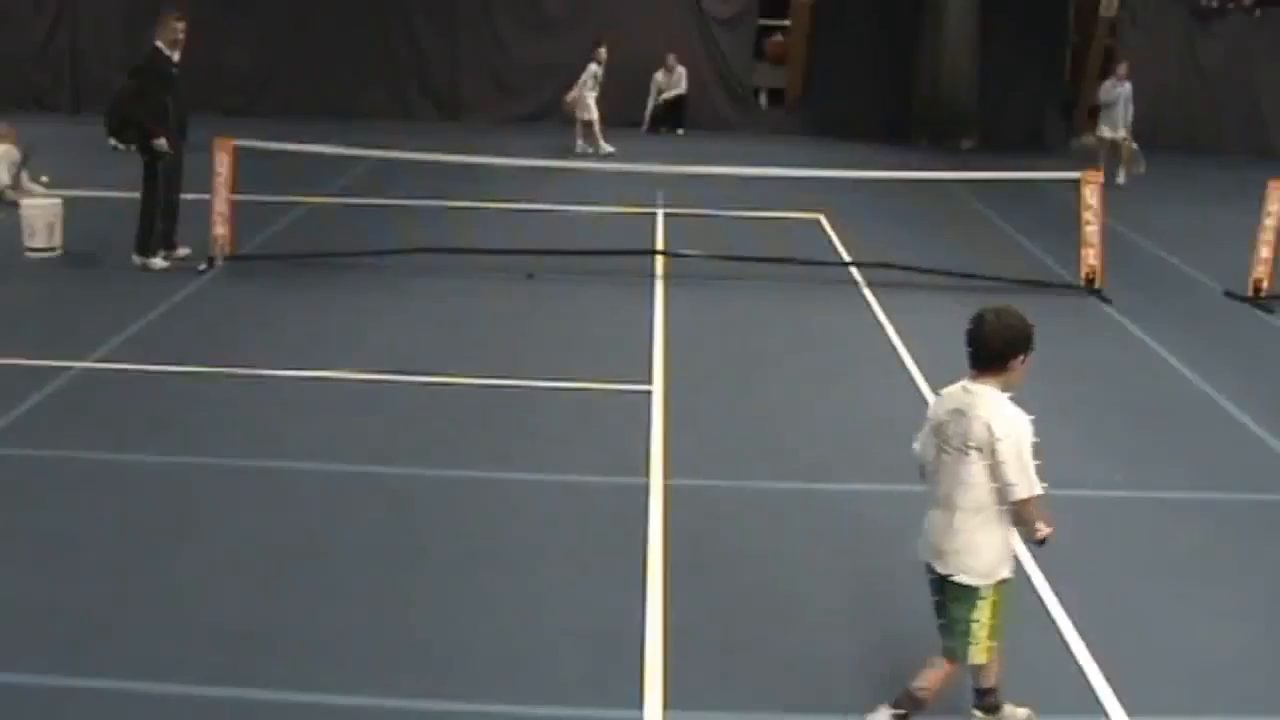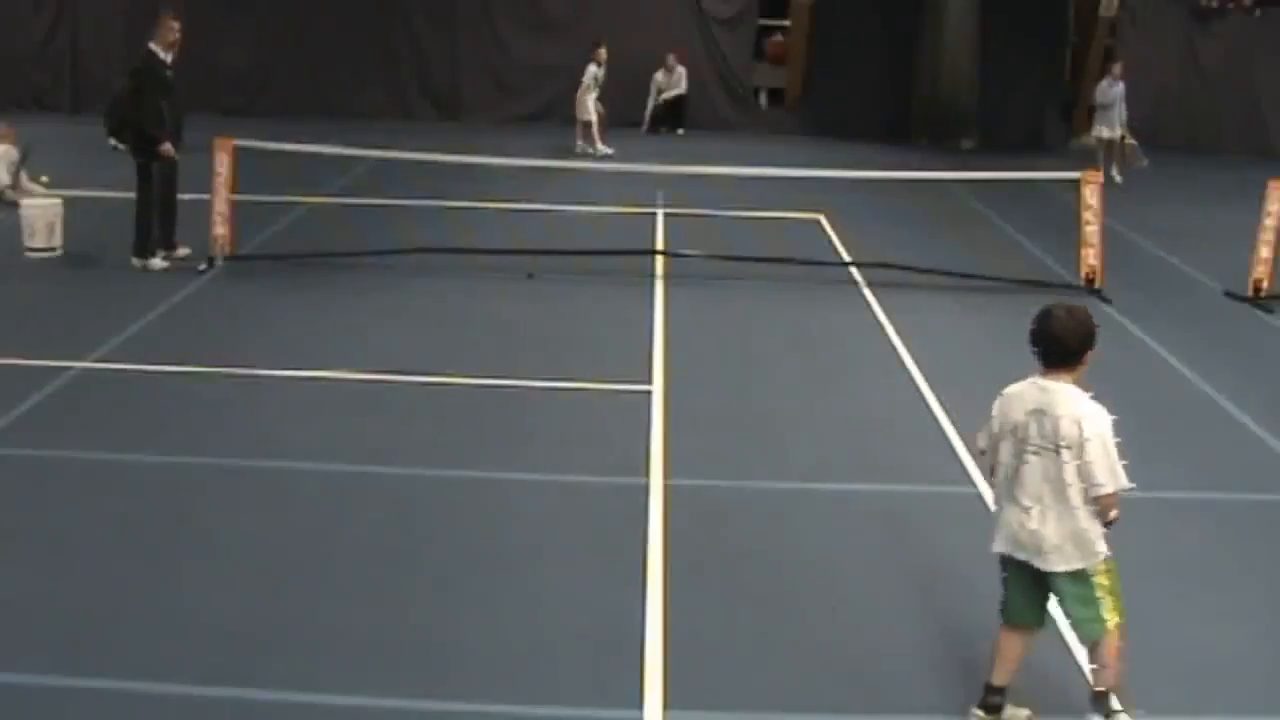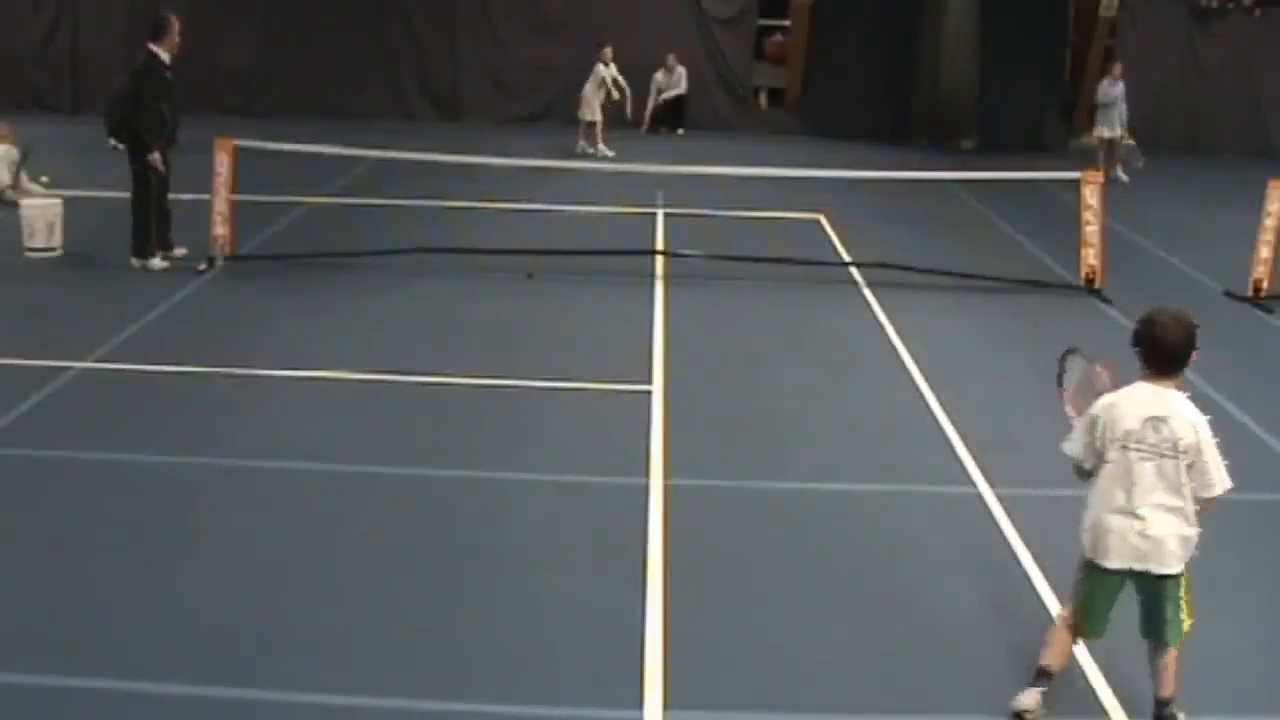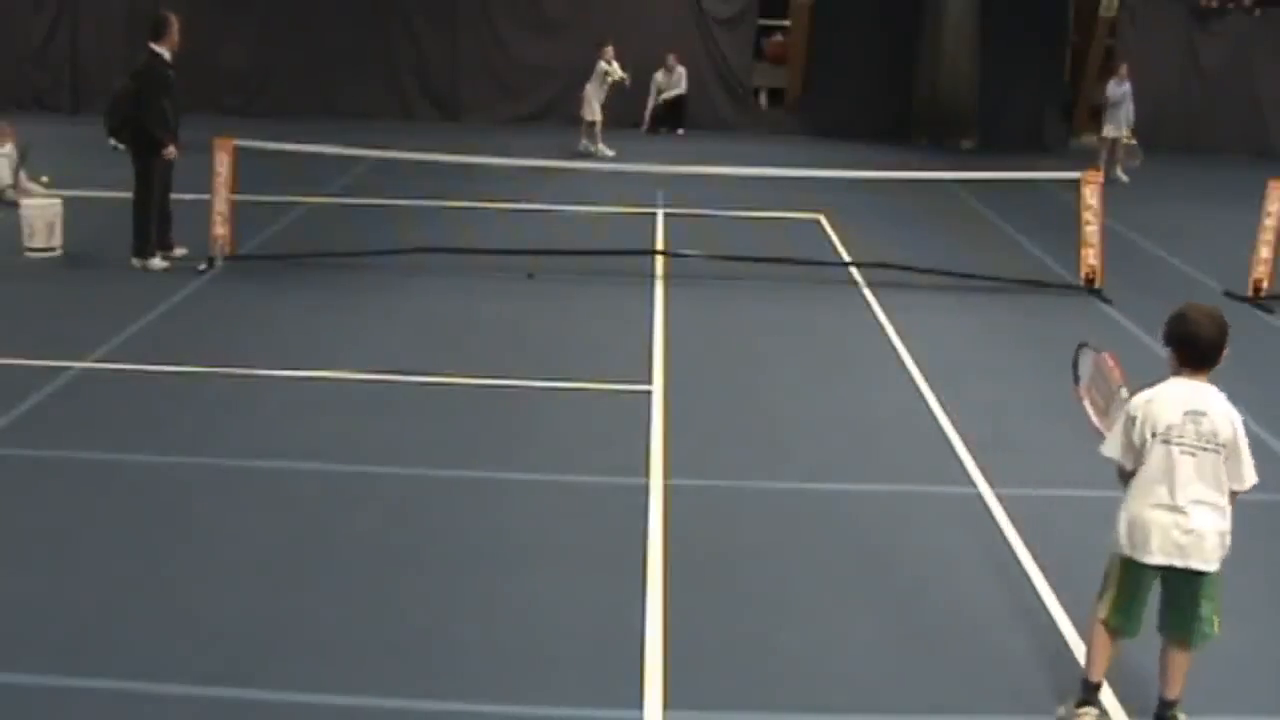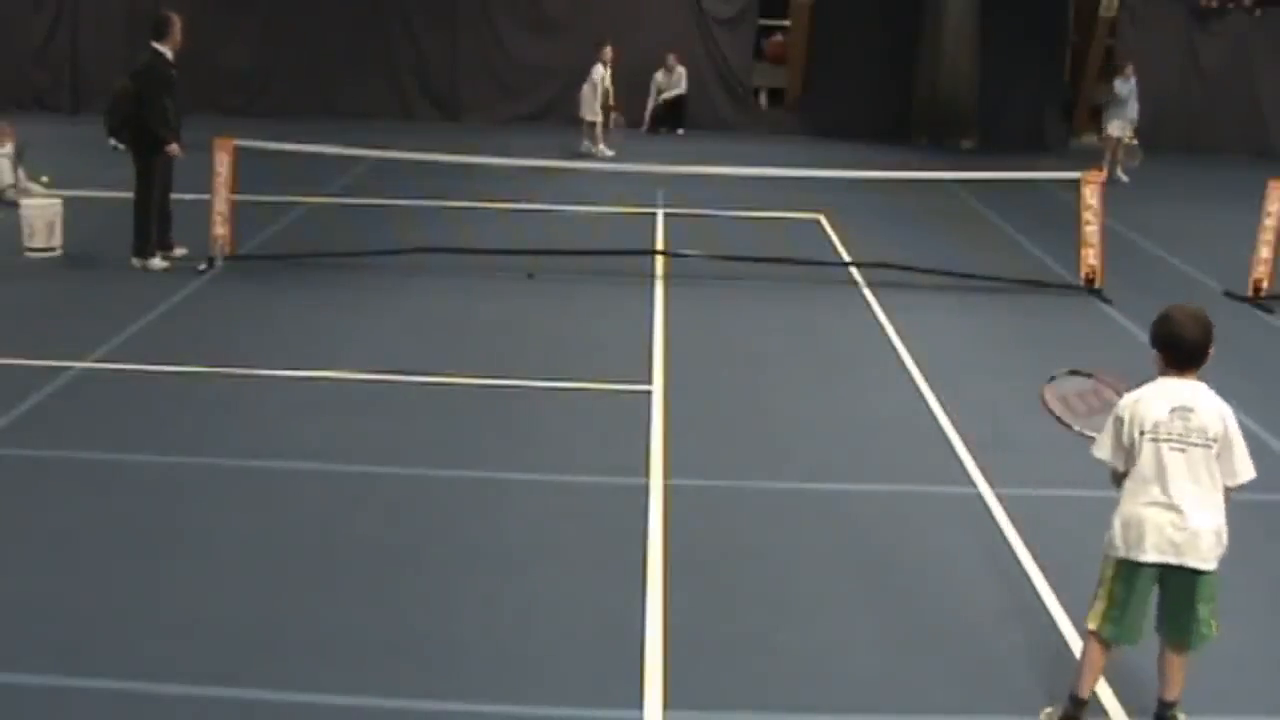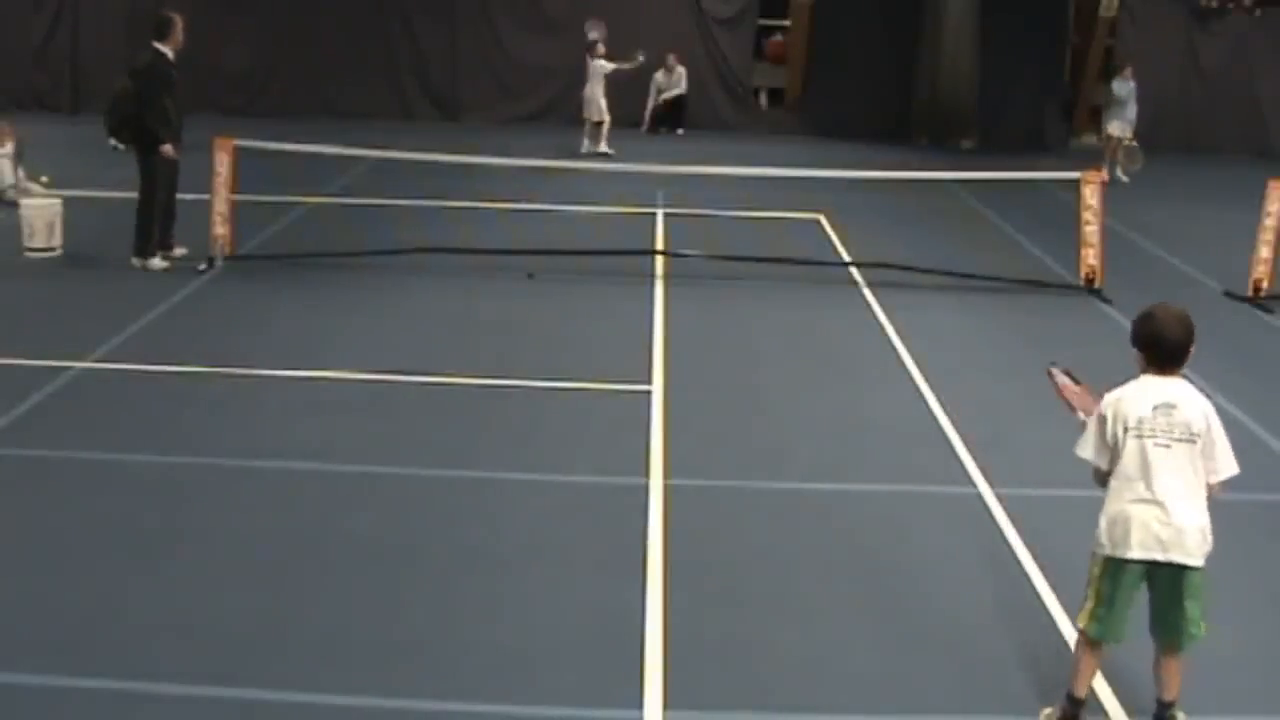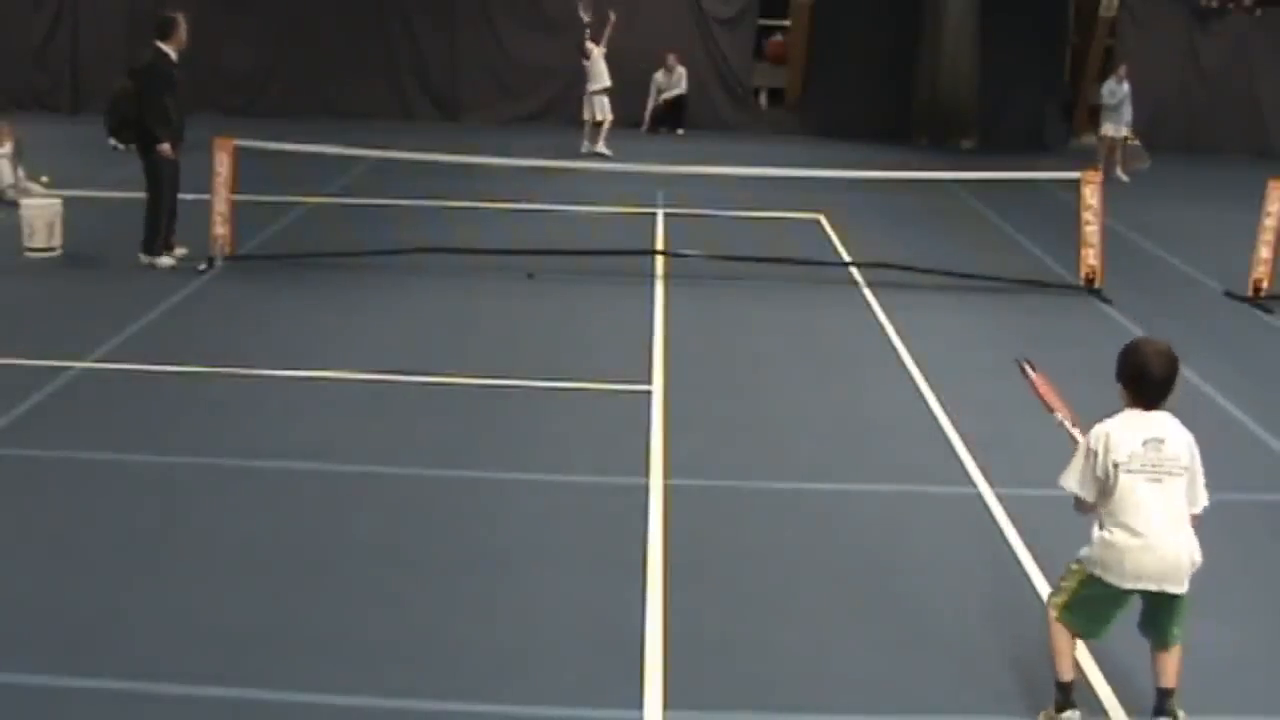
dt=0.3s
person 1, frame 1
left shoulder: (943, 401)
right shoulder: (1008, 421)
right elbow: (1022, 501)
right wrist: (1038, 527)
left hip: (941, 541)
right hip: (979, 552)
left knee: (972, 633)
right knee: (959, 651)
person 1, frame 2
left shoulder: (1009, 399)
right shoulder: (1089, 416)
left elbow: (993, 465)
right elbow: (1105, 497)
right wrist: (1109, 512)
left hip: (1017, 534)
right hip: (1074, 542)
left knee: (1016, 623)
right knee: (1105, 629)
person 1, frame 3
left shoulder: (1108, 407)
right shoulder: (1193, 421)
left elbow: (1083, 469)
right elbow: (1206, 497)
left hip: (1107, 535)
right hip: (1166, 544)
left knee: (1074, 620)
right knee: (1165, 635)
person 1, frame 4
left shoulder: (1145, 403)
right shoulder: (1227, 415)
left elbow: (1126, 471)
right elbow: (1235, 490)
left hip: (1144, 531)
right hip: (1201, 540)
left knee: (1109, 618)
right knee: (1181, 636)
person 1, frame 5
left shoulder: (1133, 403)
right shoulder: (1219, 411)
left elbow: (1118, 475)
right elbow: (1229, 486)
left hip: (1138, 532)
right hip: (1197, 538)
left knee: (1104, 628)
right knee: (1179, 637)
person 1, frame 6
left shoulder: (1116, 401)
right shoulder: (1201, 408)
left elbow: (1101, 474)
right elbow: (1212, 484)
left hip: (1125, 529)
right hip: (1184, 535)
left knee: (1094, 628)
right knee: (1172, 637)
person 1, frame 7
left shoulder: (1105, 434)
right shoulder: (1184, 439)
left elbow: (1083, 504)
right elbow: (1193, 513)
left hip: (1118, 556)
right hip: (1175, 559)
left knee: (1060, 613)
right knee: (1165, 636)
person 2, frame 1
left shoulder: (172, 62)
right shoulder: (151, 63)
right elbow: (138, 103)
right wrist: (154, 134)
left hip: (173, 139)
right hip: (157, 140)
left knee: (172, 194)
right knee: (155, 195)
left ankle: (167, 244)
right ankle: (144, 252)
person 2, frame 2
left shoulder: (165, 63)
right shoulder: (146, 66)
right elbow: (141, 110)
right wrist: (159, 140)
left hip: (168, 141)
right hip: (151, 144)
left knee: (168, 195)
right knee: (149, 197)
left ankle: (167, 244)
right ankle: (142, 253)
person 2, frame 3
left shoulder: (160, 64)
right shoulder: (148, 68)
right elbow: (142, 112)
right wrist: (150, 148)
left hip: (159, 143)
right hip: (147, 147)
left knee: (160, 195)
right knee: (146, 197)
left ankle: (164, 244)
right ankle: (142, 254)
person 2, frame 4
left shoulder: (160, 63)
right shoulder: (150, 66)
right elbow: (148, 110)
left wrist: (168, 139)
right wrist: (163, 142)
left hip: (161, 141)
right hip: (150, 145)
left knee: (161, 195)
right knee: (147, 197)
left ankle: (163, 244)
right ankle: (143, 253)
person 2, frame 5
left shoulder: (162, 62)
right shoulder: (151, 65)
right elbow: (150, 109)
left wrist: (171, 138)
right wrist: (167, 140)
left hip: (162, 141)
right hip: (151, 143)
left knee: (162, 195)
right knee: (148, 196)
left ankle: (163, 244)
right ankle: (143, 253)
person 2, frame 6
left shoulder: (163, 62)
right shoulder: (152, 65)
right elbow: (149, 107)
right wrist: (162, 140)
left hip: (166, 140)
right hip: (154, 143)
left knee: (167, 194)
right knee: (152, 195)
left ankle: (164, 244)
right ankle: (143, 253)
person 2, frame 7
left shoulder: (167, 61)
right shoulder: (154, 64)
right elbow: (150, 106)
right wrist: (160, 139)
left hip: (169, 139)
right hip: (156, 142)
left knee: (169, 194)
right knee: (160, 195)
left ankle: (165, 244)
right ankle: (151, 251)
